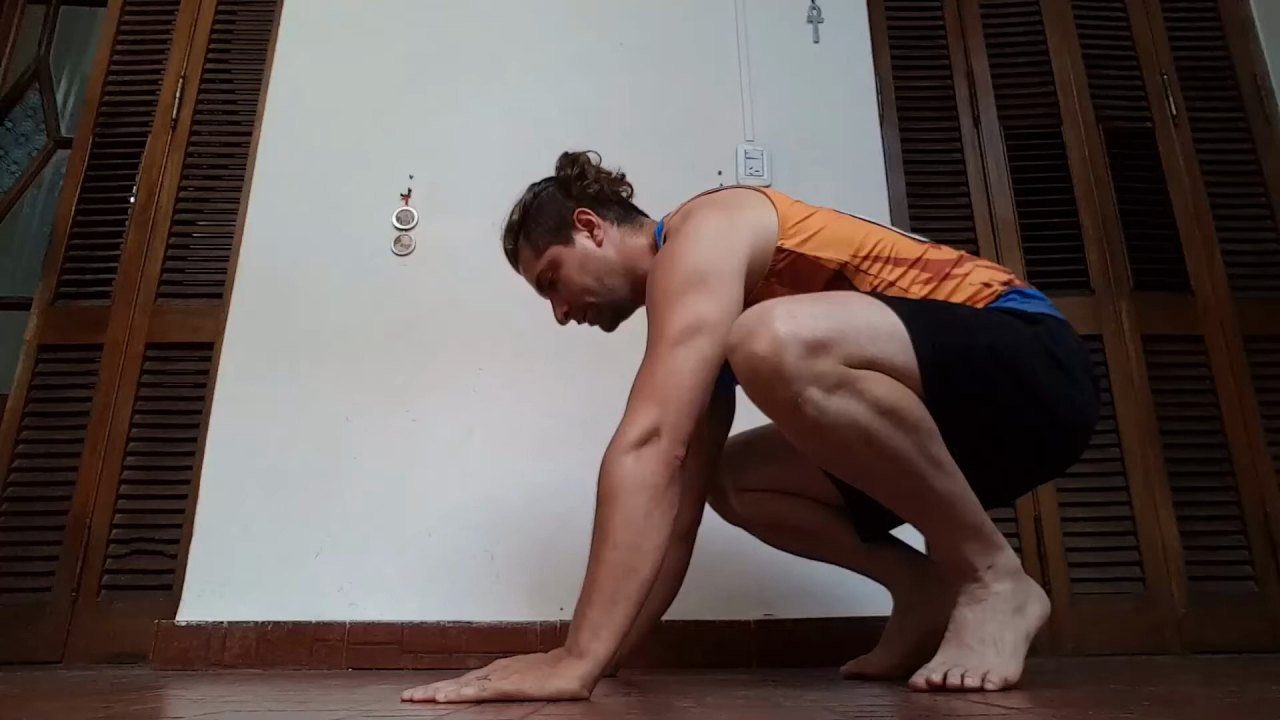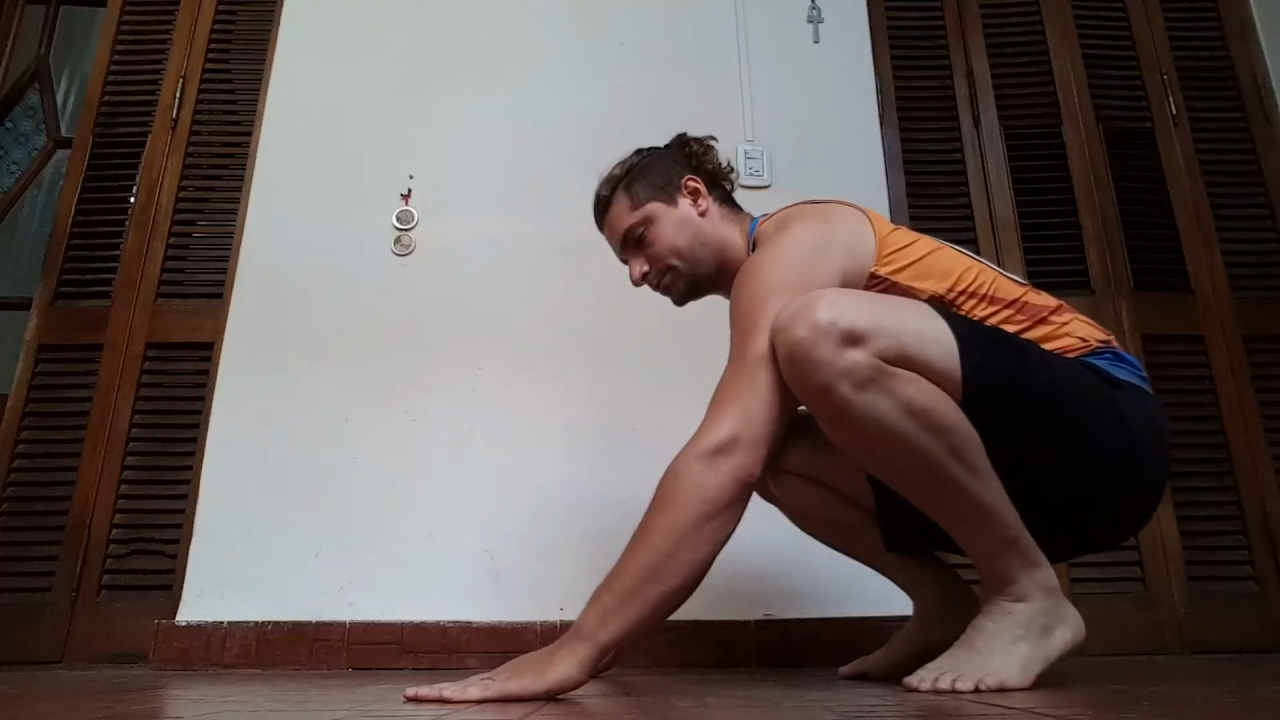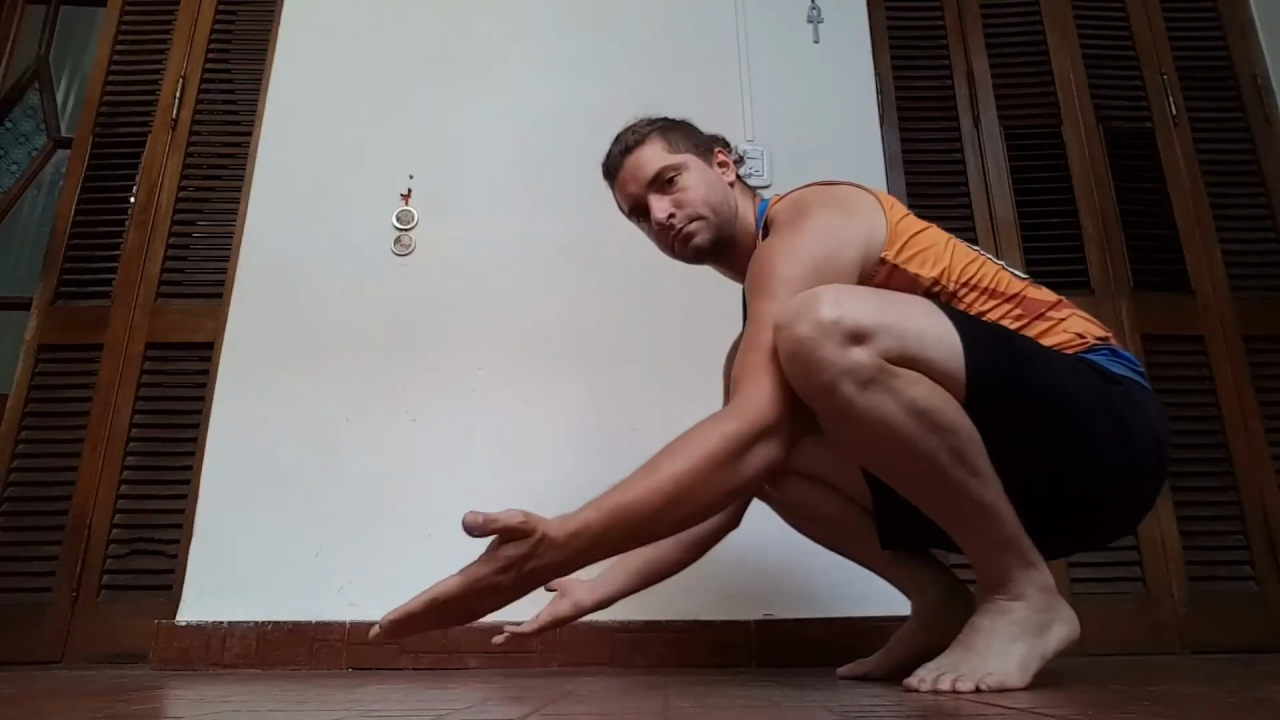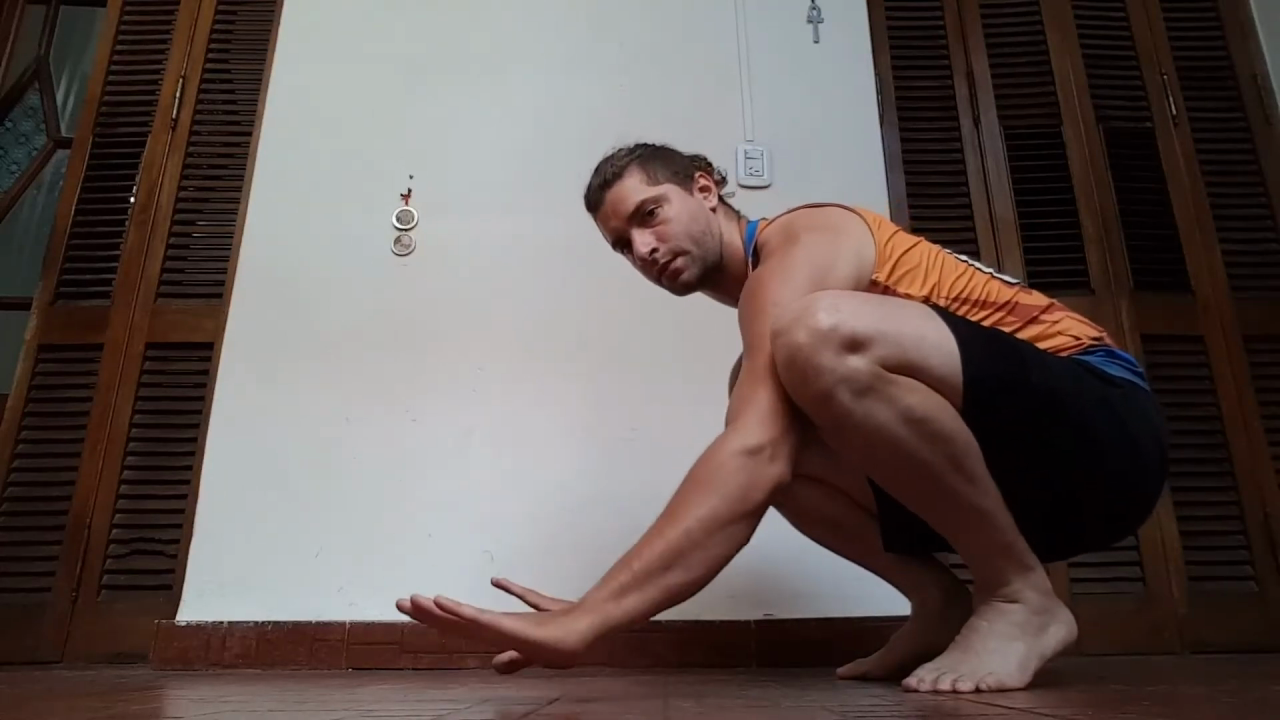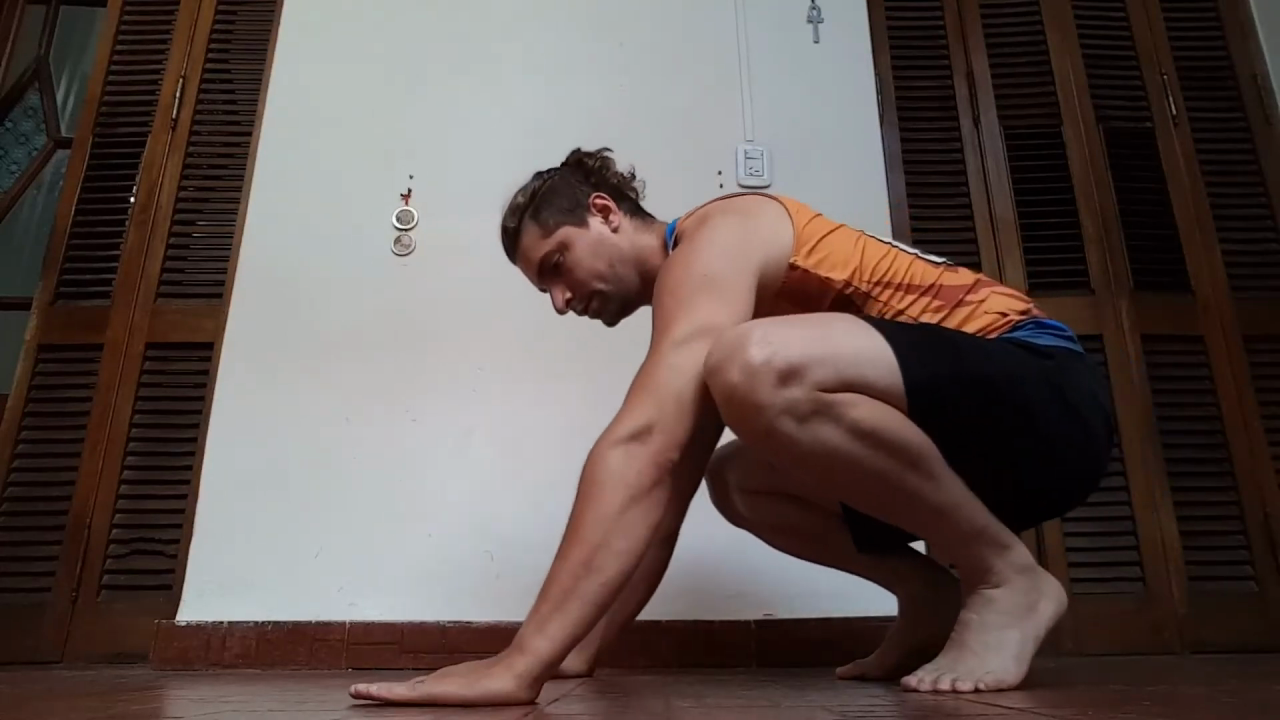
dt=1s
person 1, frame 1
left shoulder: (702, 233)
right shoulder: (697, 315)
left elbow: (648, 446)
right elbow: (677, 497)
left wrist: (580, 657)
right wrist: (605, 648)
left hip: (1028, 363)
right hip: (964, 400)
left knee: (780, 342)
right knee: (730, 478)
left ankle: (991, 580)
right ankle: (931, 592)
person 1, frame 2
left shoulder: (793, 244)
right shoulder: (766, 309)
left elbow: (721, 461)
right elbow: (737, 467)
left wrist: (575, 649)
right wrist: (595, 636)
left hip: (1102, 426)
right hip: (1013, 463)
left knee: (822, 332)
left ankle: (1025, 596)
right ankle: (947, 606)
person 1, frame 3
left shoulder: (809, 222)
right shoulder: (754, 339)
left elbow: (755, 432)
right elbow: (717, 503)
left wrist: (556, 545)
right wrist: (586, 589)
left hip: (1099, 422)
right hip: (1011, 466)
left knee: (824, 326)
left ankle: (1022, 596)
right ankle: (943, 606)
person 1, frame 4
left shoulder: (800, 243)
right shoulder: (763, 339)
left elbow: (755, 460)
right elbow: (734, 503)
left wrist: (584, 619)
right wrist: (593, 611)
left hip: (1103, 424)
right hip: (1016, 471)
left knee: (822, 335)
left ankle: (1018, 599)
right ankle: (945, 605)
person 1, frame 5
left shoulder: (717, 237)
right shoulder: (699, 311)
left elbow: (645, 446)
right elbow: (663, 493)
left wrist: (523, 662)
right wrist: (579, 650)
left hip: (1044, 396)
right hip: (970, 424)
left knee: (758, 368)
right knee: (735, 480)
left ankle: (1004, 581)
right ankle: (935, 600)
